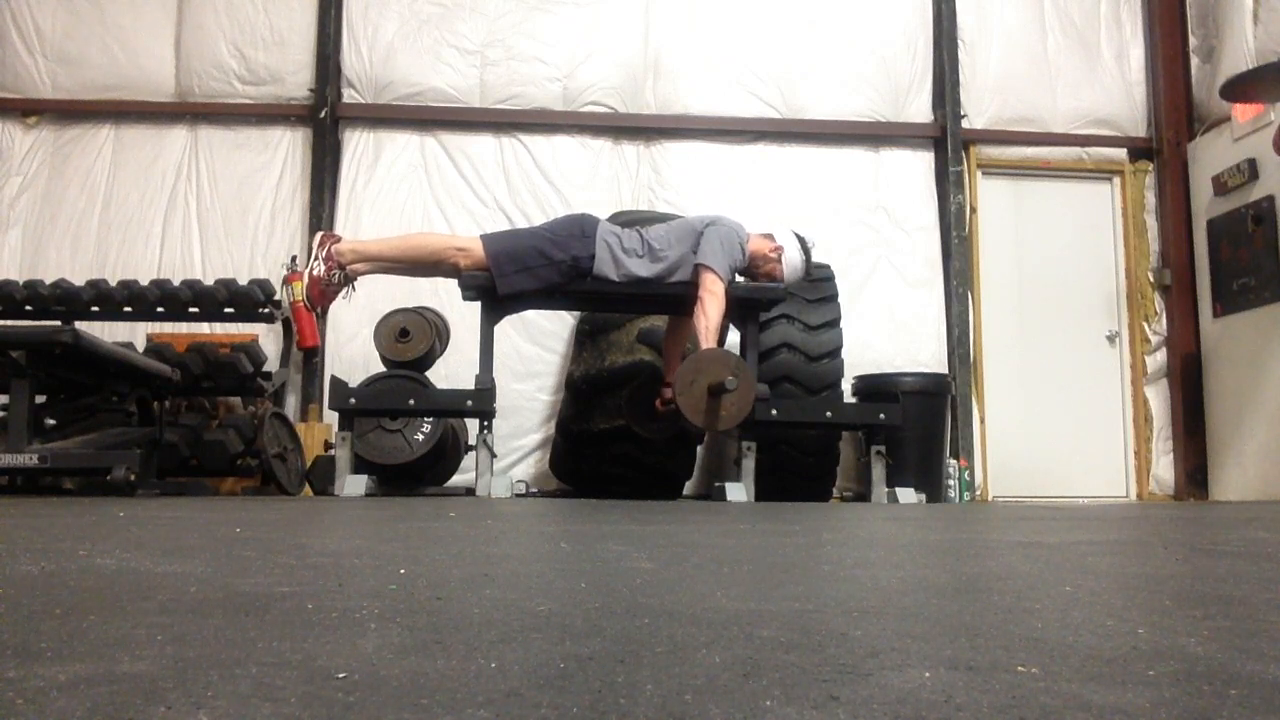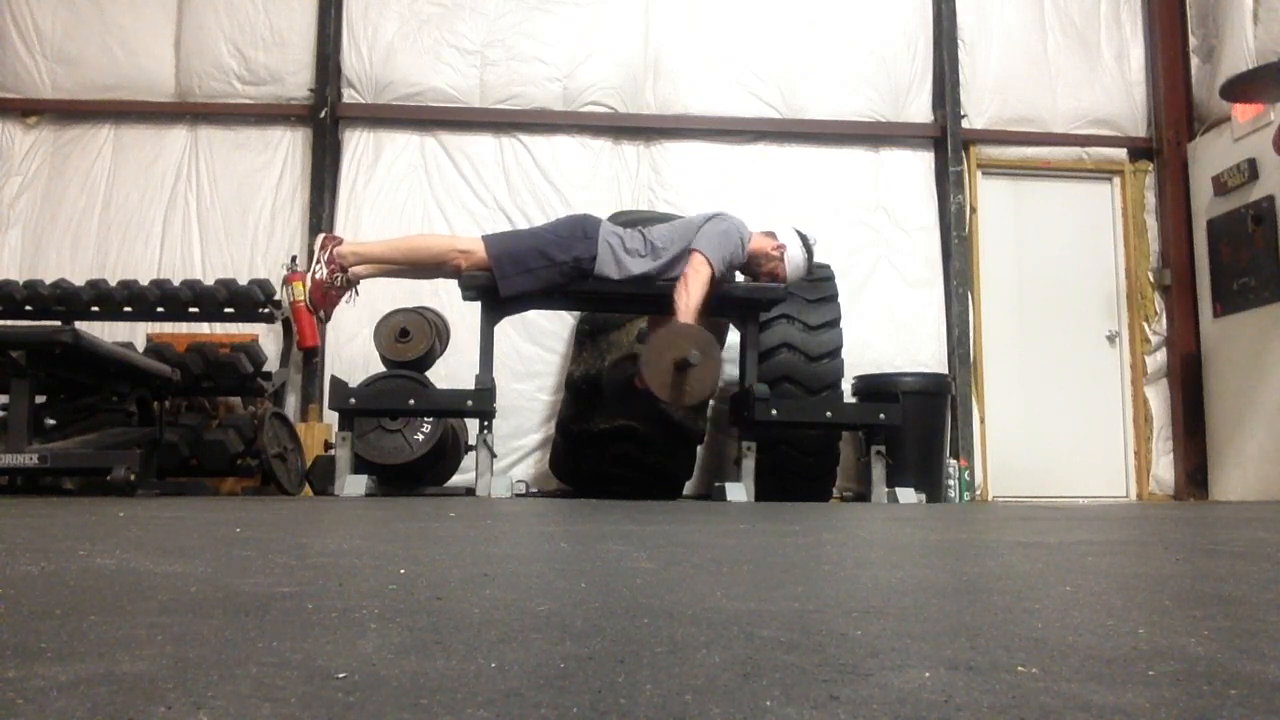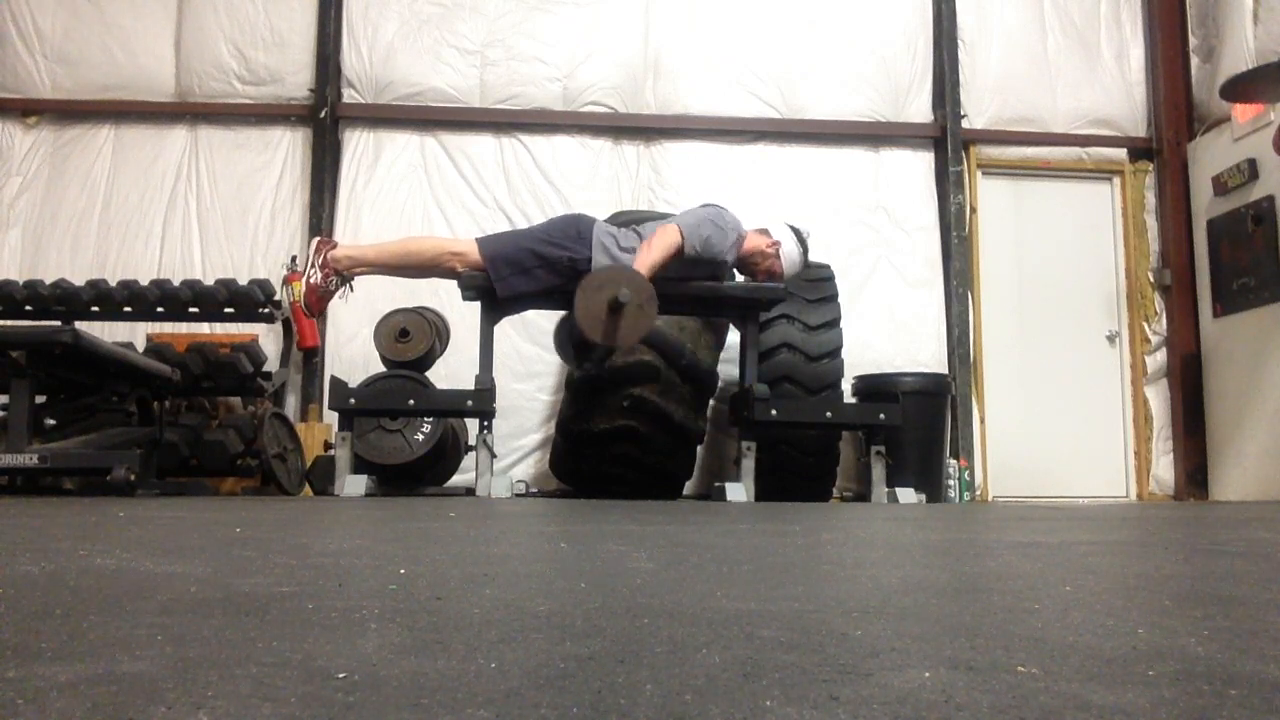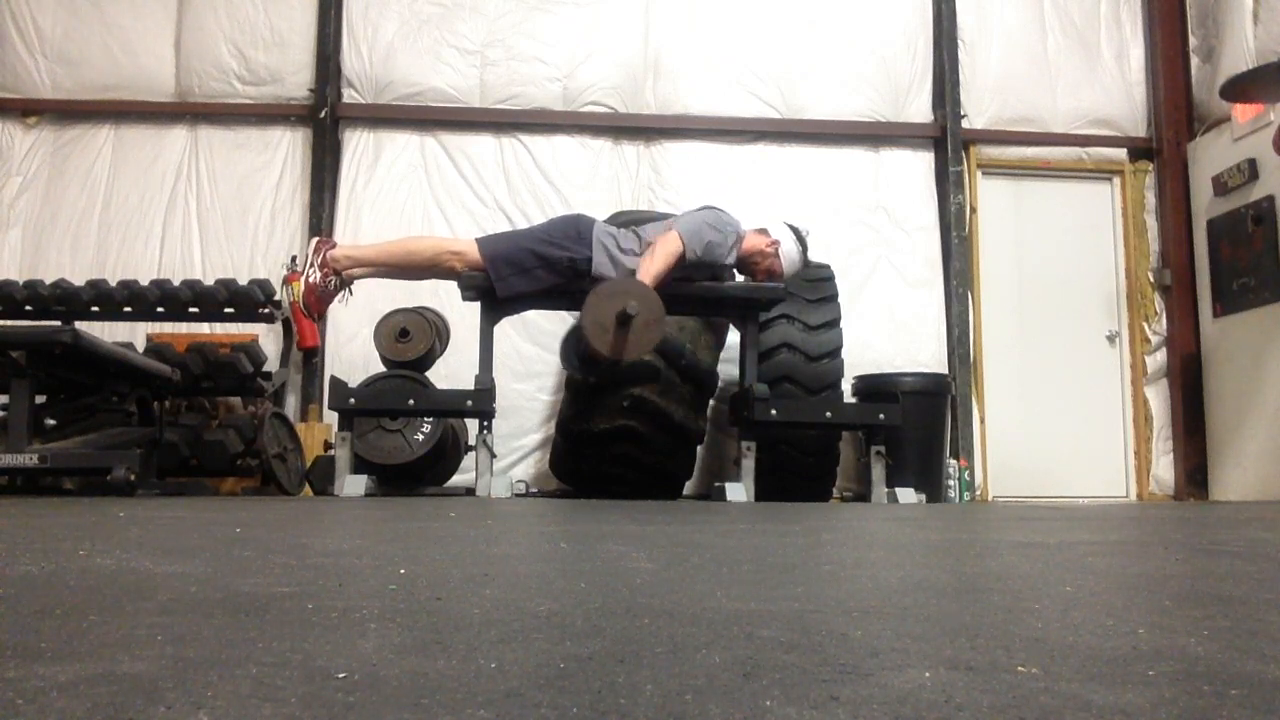
dt=0.4s
person 1, frame 1
left shoulder: (717, 257)
right shoulder: (729, 235)
left elbow: (682, 315)
right elbow: (709, 299)
left wrist: (669, 382)
left hip: (587, 261)
right hip: (583, 247)
left knee: (463, 260)
right knee: (463, 255)
left ankle: (348, 269)
right ankle: (342, 252)
person 1, frame 2
left shoulder: (727, 259)
right shoulder: (732, 232)
left elbow: (683, 281)
right elbow: (692, 275)
left hip: (590, 265)
right hip: (585, 248)
left knee: (463, 260)
right knee: (466, 255)
left ankle: (350, 272)
right ankle: (343, 253)
person 1, frame 3
left shoulder: (722, 261)
right shoulder: (723, 226)
left elbow: (673, 274)
right elbow: (663, 236)
left hip: (587, 270)
right hip: (580, 248)
left knee: (458, 261)
right knee: (460, 257)
left ankle: (342, 265)
right ankle: (337, 258)
person 1, frame 4
left shoulder: (722, 260)
right shoulder: (722, 226)
left elbow: (674, 272)
right elbow: (663, 247)
left hip: (585, 266)
right hip: (580, 249)
left knee: (457, 263)
right knee: (459, 255)
left ankle: (344, 272)
right ankle: (338, 256)
